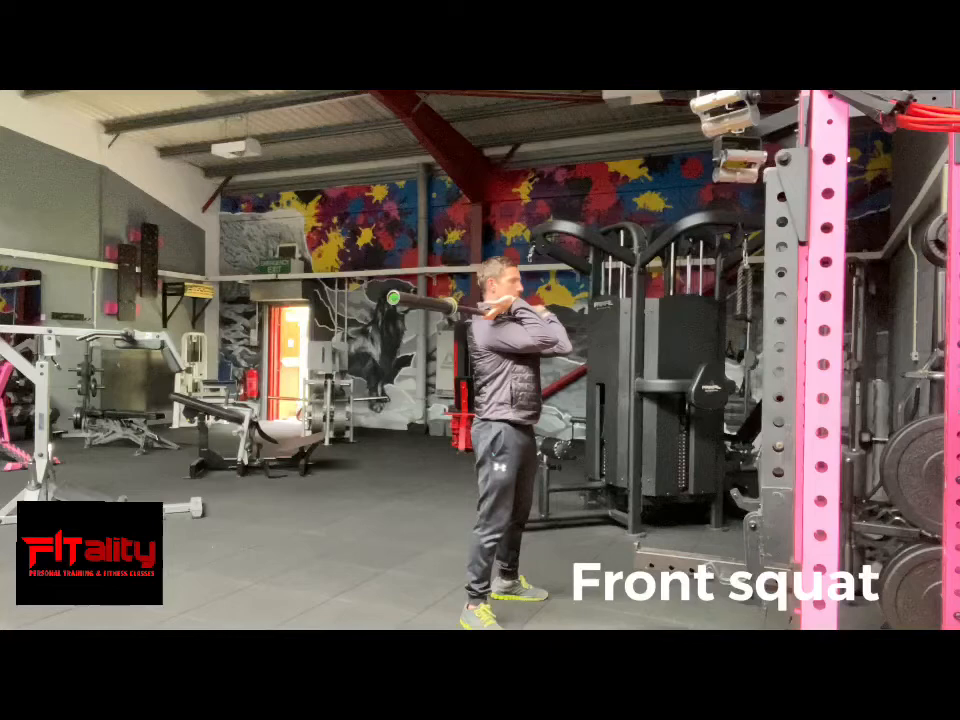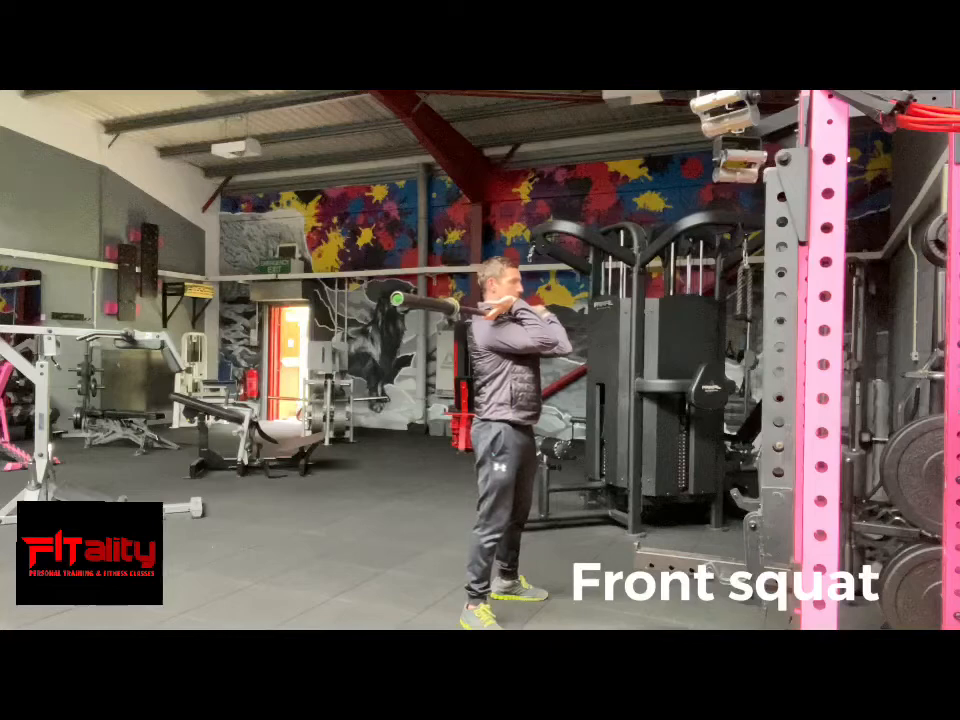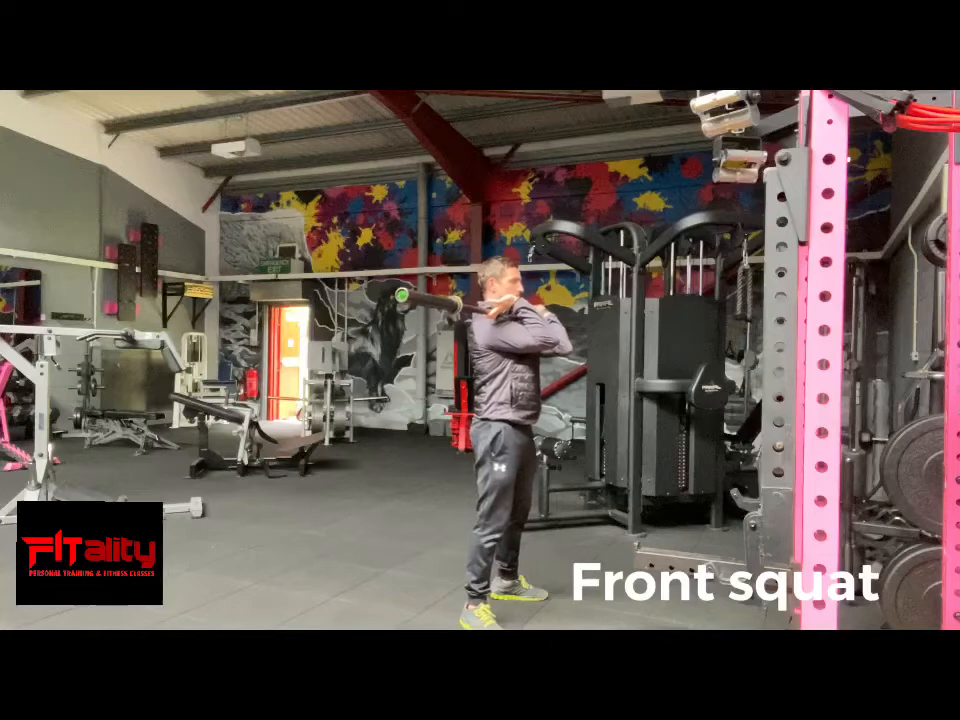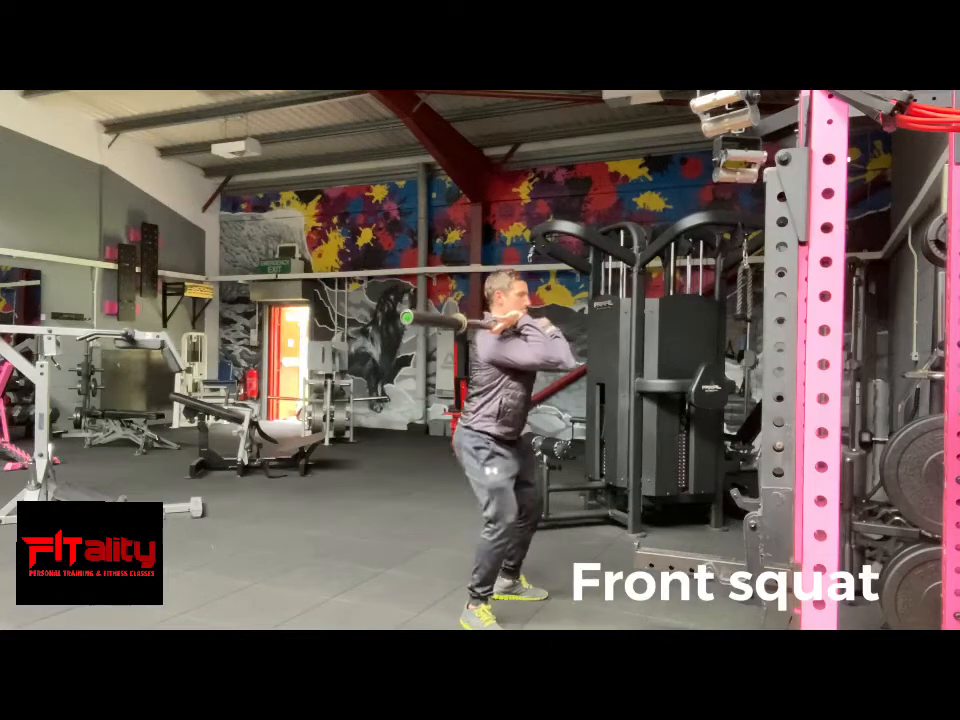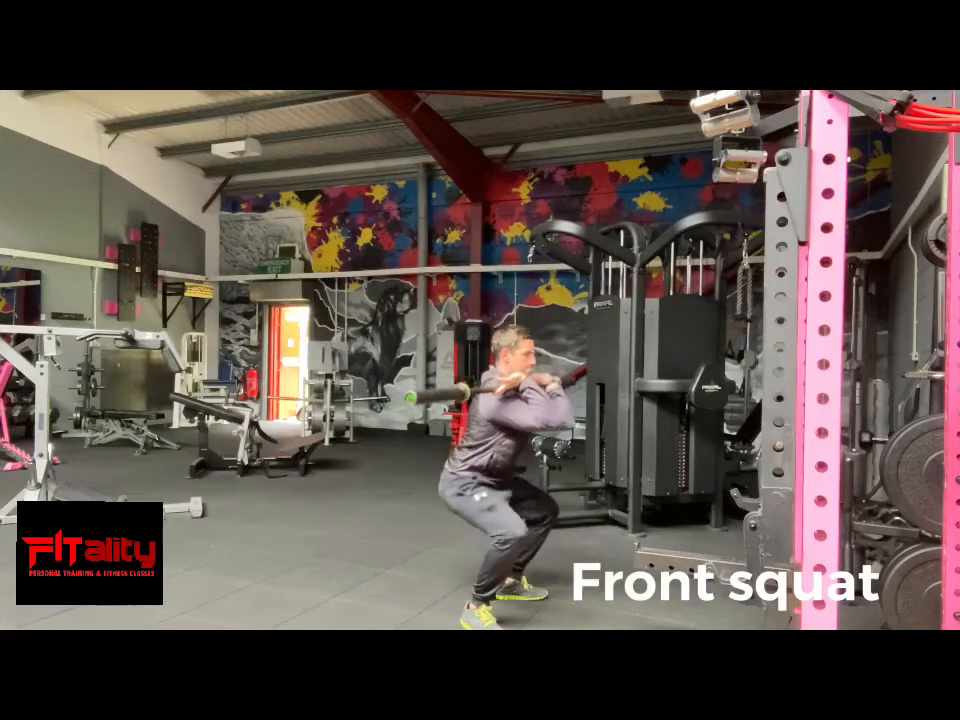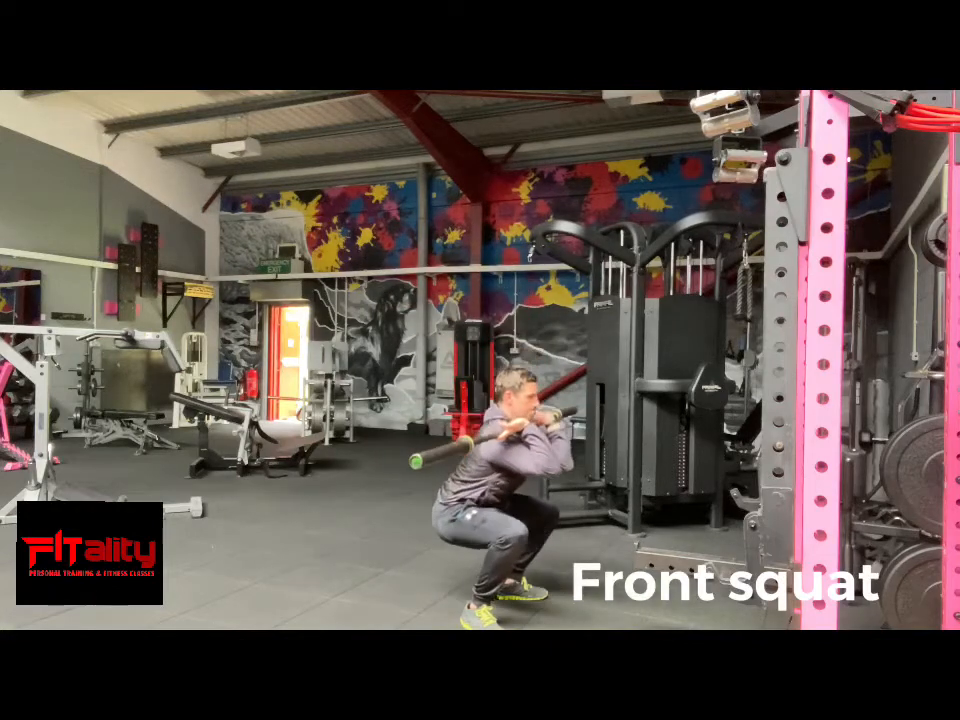
dt=0.5s
person 1, frame 1
left shoulder: (515, 321)
right shoulder: (488, 324)
left elbow: (562, 345)
right elbow: (543, 342)
left wrist: (542, 313)
right wrist: (519, 306)
left hip: (522, 430)
right hip: (499, 431)
left knee: (517, 514)
right knee: (493, 520)
left ankle: (507, 580)
right ankle: (475, 604)
person 1, frame 2
left shoulder: (514, 322)
right shoulder: (489, 326)
left elbow: (562, 346)
right elbow: (543, 342)
left wrist: (542, 314)
right wrist: (522, 307)
left hip: (521, 430)
right hip: (499, 431)
left knee: (516, 514)
right knee: (493, 519)
left ankle: (507, 580)
right ankle: (475, 604)
person 1, frame 3
left shoulder: (514, 321)
right shoulder: (489, 324)
left elbow: (562, 345)
right elbow: (544, 341)
left wrist: (542, 313)
right wrist: (520, 305)
left hip: (520, 430)
right hip: (498, 431)
left knee: (516, 514)
right knee: (492, 519)
left ankle: (507, 580)
right ankle: (475, 604)
person 1, frame 4
left shoulder: (516, 334)
right shoulder: (492, 338)
left elbow: (565, 362)
right elbow: (543, 357)
left wrist: (546, 328)
right wrist: (526, 322)
left hip: (506, 440)
right hip: (481, 441)
left knee: (529, 507)
right knee: (502, 519)
left ankle: (509, 579)
right ankle: (476, 605)
person 1, frame 5
left shoulder: (519, 391)
right shoulder: (497, 397)
left elbow: (564, 420)
right elbow: (544, 420)
left wrist: (551, 385)
right wrist: (529, 384)
left hip: (496, 479)
right hip: (464, 483)
left knee: (545, 510)
right knee: (513, 533)
left ankle: (510, 580)
right ankle: (476, 607)
person 1, frame 6
left shoulder: (519, 428)
right shoulder: (498, 437)
left elbow: (563, 463)
right elbow: (546, 467)
left wrist: (553, 425)
right wrist: (531, 428)
left hip: (487, 503)
right hip: (455, 513)
left knee: (547, 514)
right knee: (513, 533)
left ankle: (510, 580)
right ankle: (476, 608)
